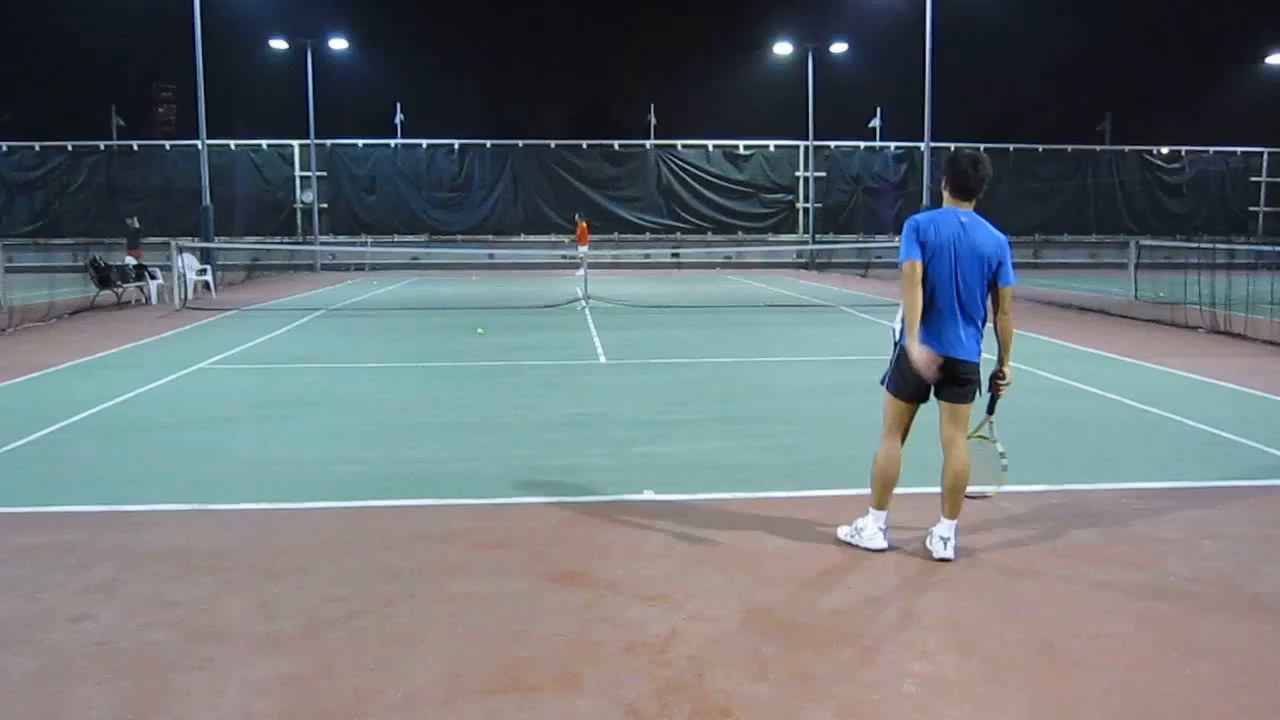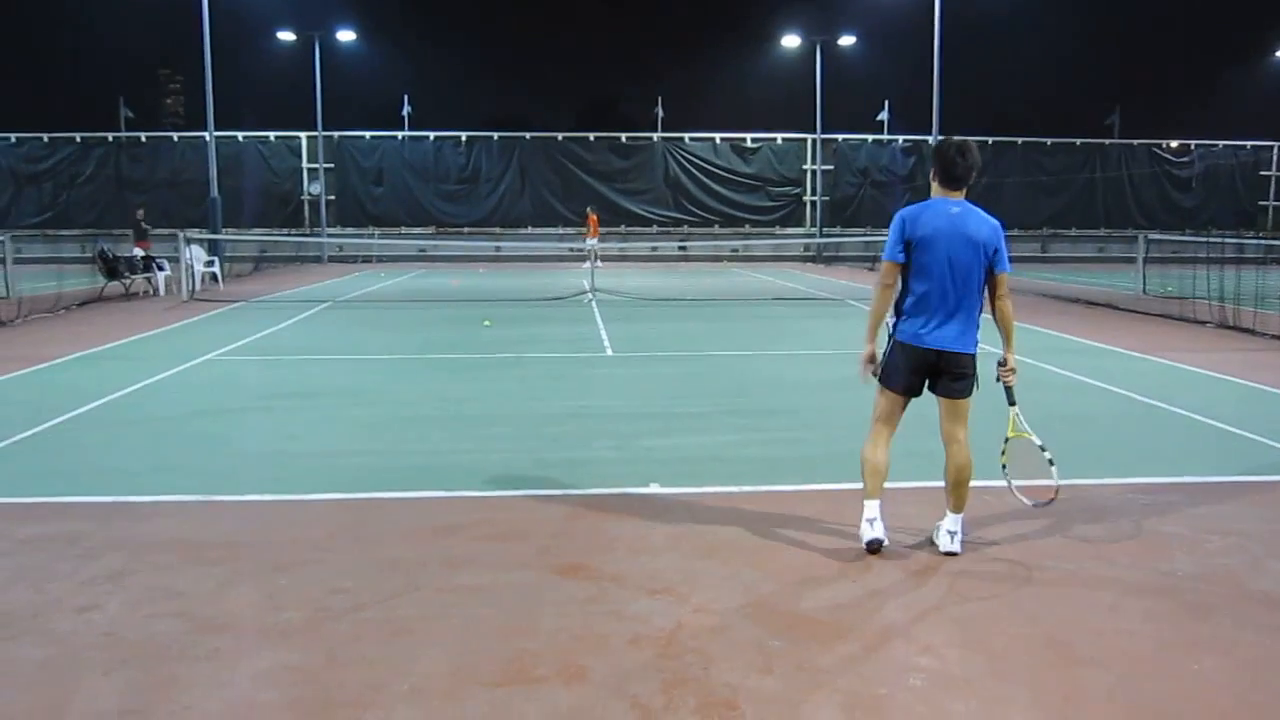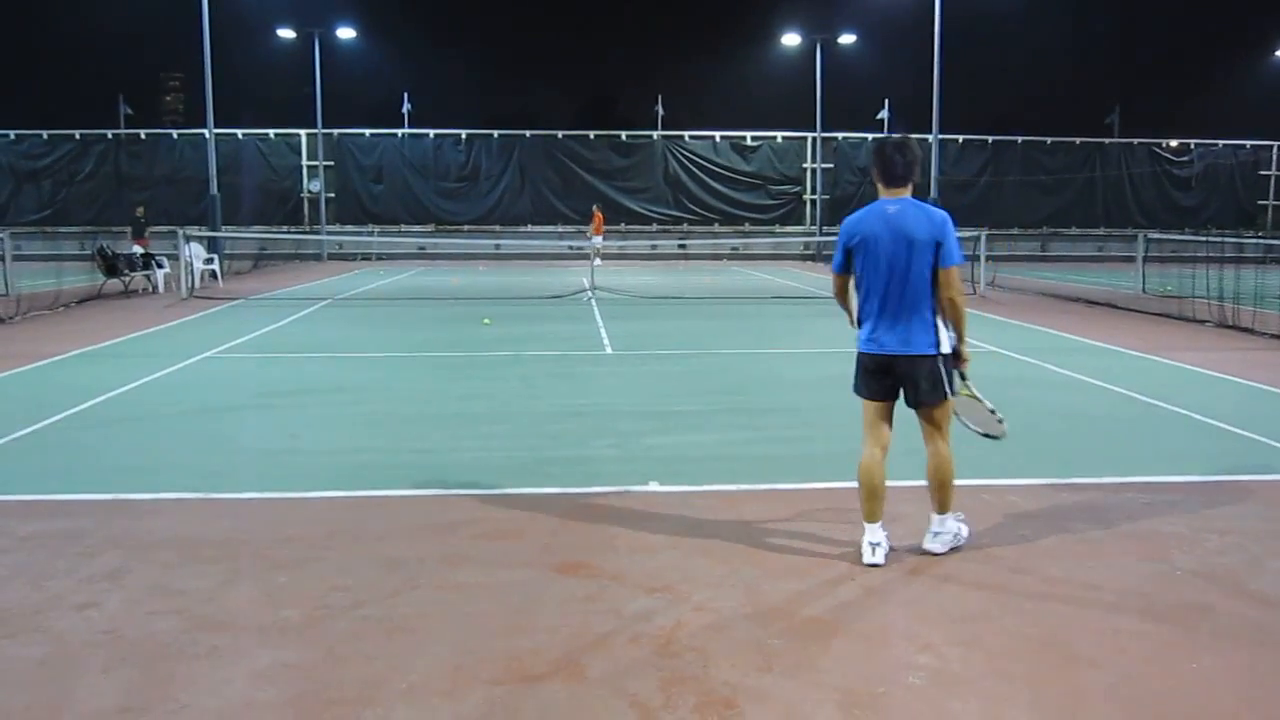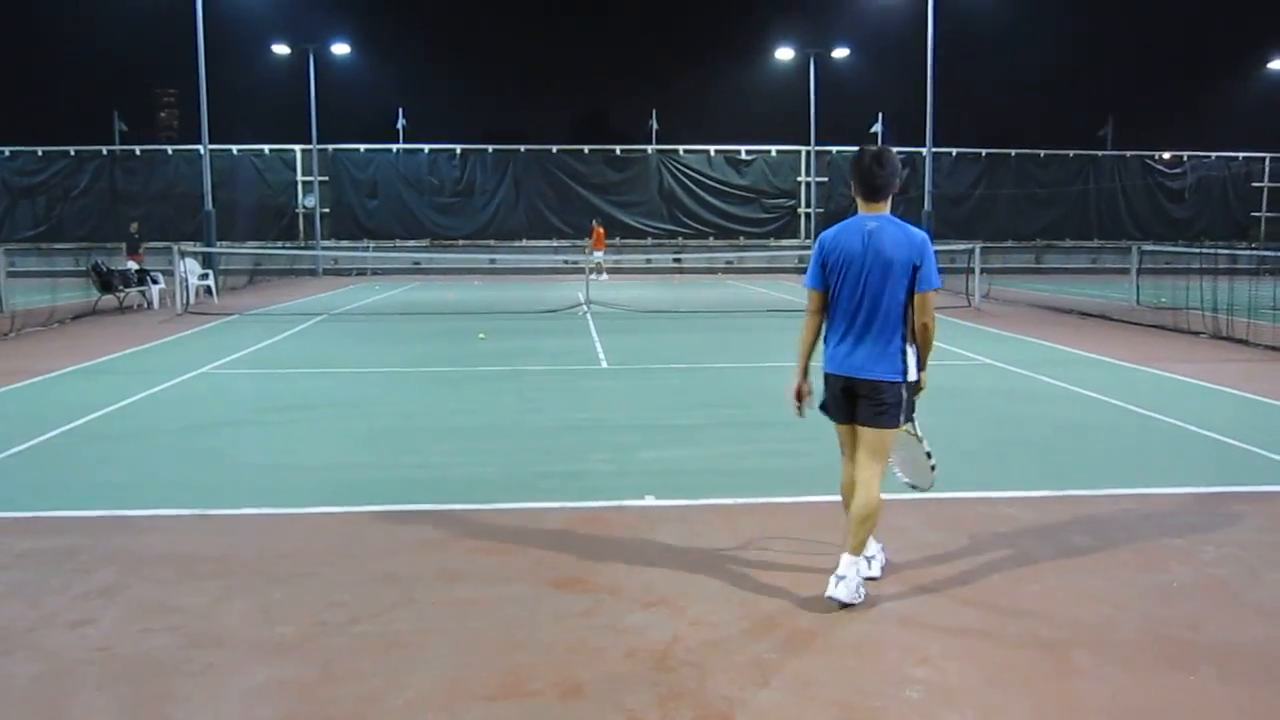
dt=0.4s
person 1, frame 1
left shoulder: (919, 225)
right shoulder: (996, 240)
left elbow: (912, 282)
right elbow: (1003, 310)
left wrist: (914, 341)
right wrist: (1004, 362)
left hip: (919, 350)
right hip: (964, 355)
left knee: (892, 437)
right knee: (956, 444)
left ankle: (874, 526)
right ankle: (945, 535)
person 1, frame 2
left shoulder: (908, 219)
right shoulder: (990, 228)
left elbow: (888, 283)
right elbow: (1000, 296)
left wrist: (870, 340)
right wrist: (1009, 349)
left hip: (909, 342)
right hip: (959, 348)
left knee: (881, 431)
right knee: (956, 439)
left ankle: (872, 518)
right ankle: (952, 529)
person 1, frame 3
left shoulder: (852, 226)
right shoulder: (937, 221)
left elbow: (839, 290)
right elbow: (950, 294)
right wrist: (961, 340)
left hip: (872, 350)
right hip: (925, 349)
left knee: (874, 446)
right knee: (937, 441)
left ankle: (874, 538)
right ankle: (944, 525)
person 1, frame 4
left shoulder: (830, 240)
right shoulder: (915, 243)
left elbow: (813, 313)
right elbow: (923, 319)
left wrist: (801, 372)
right wrist: (921, 367)
left hip: (839, 370)
right hip: (888, 373)
left knee: (853, 465)
right knee: (870, 474)
left ankle: (864, 552)
right ankle: (846, 574)
